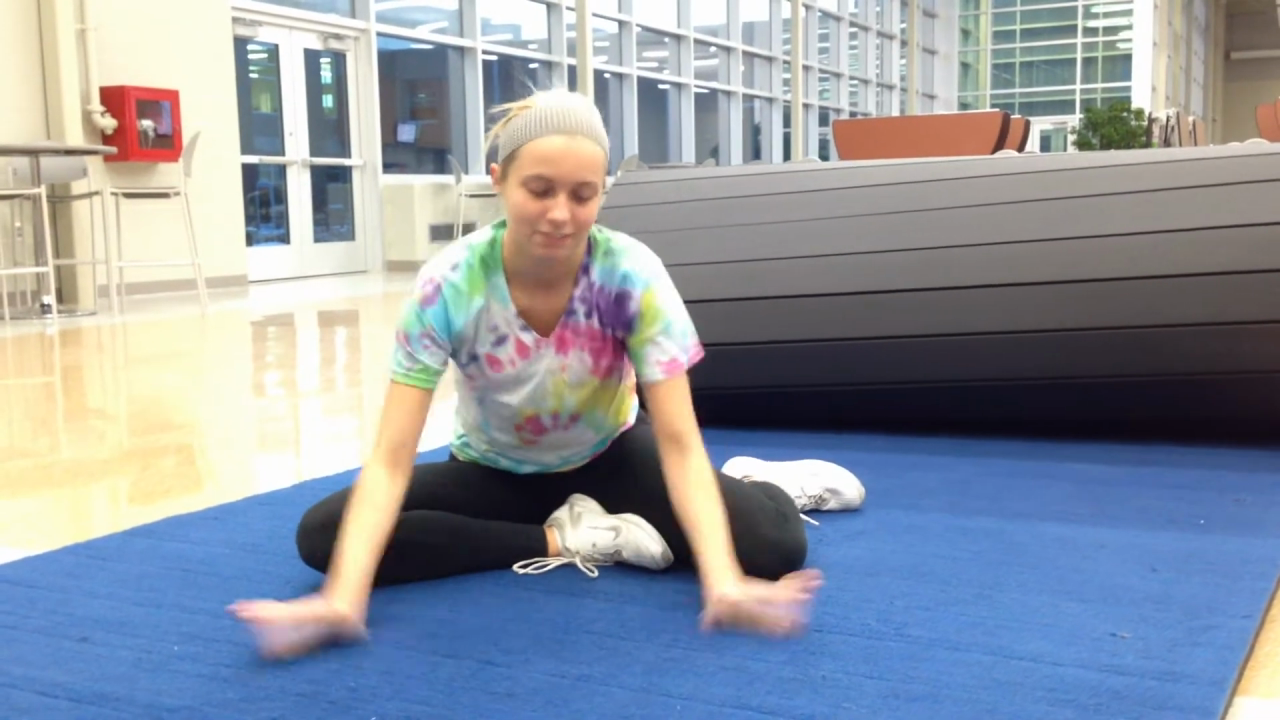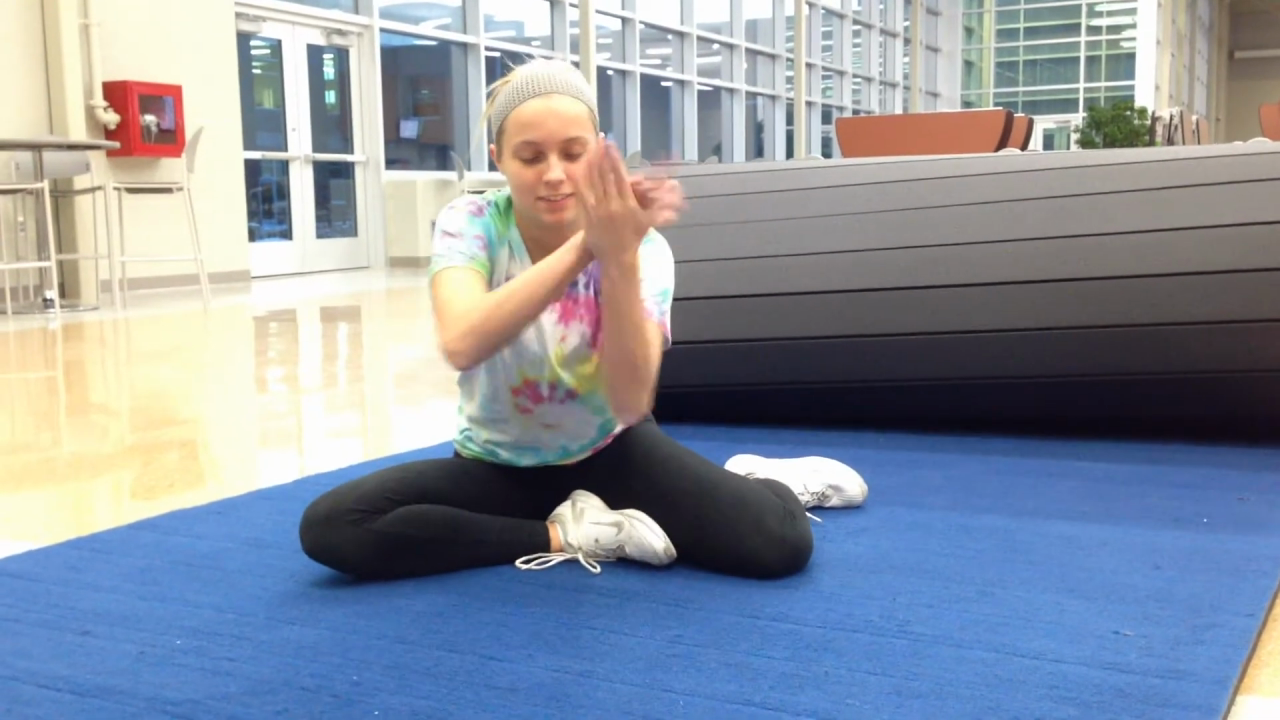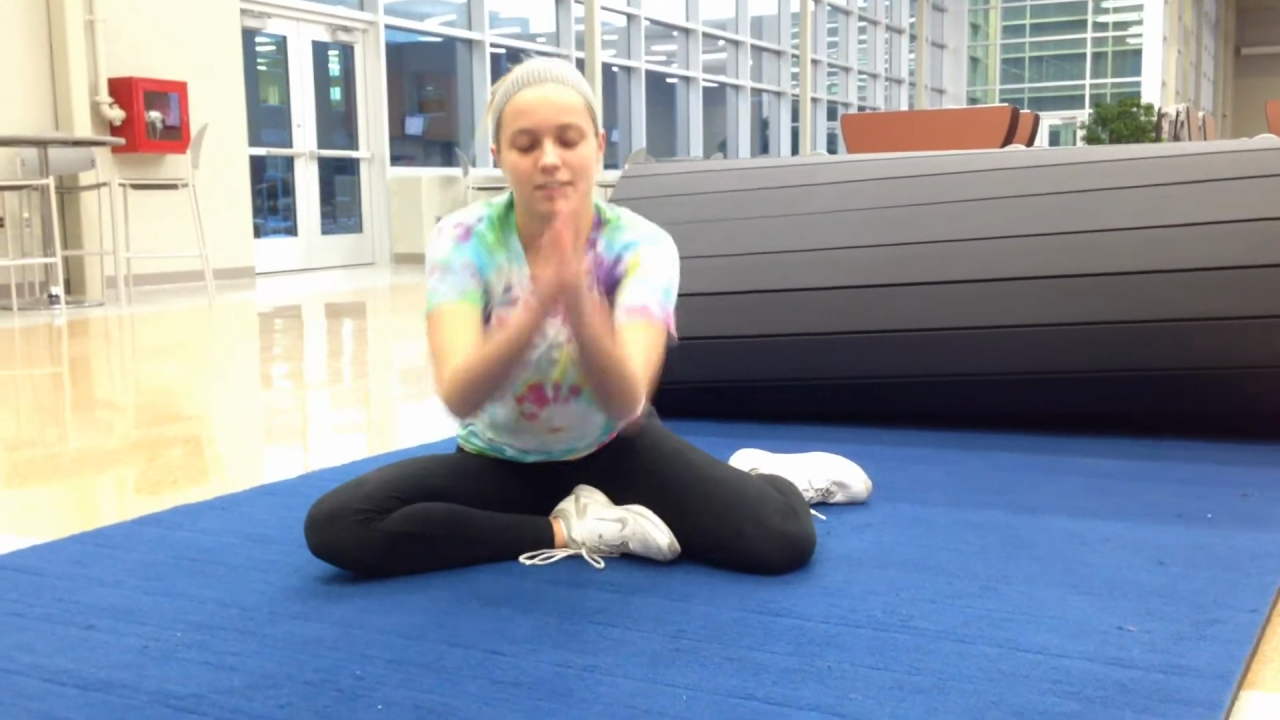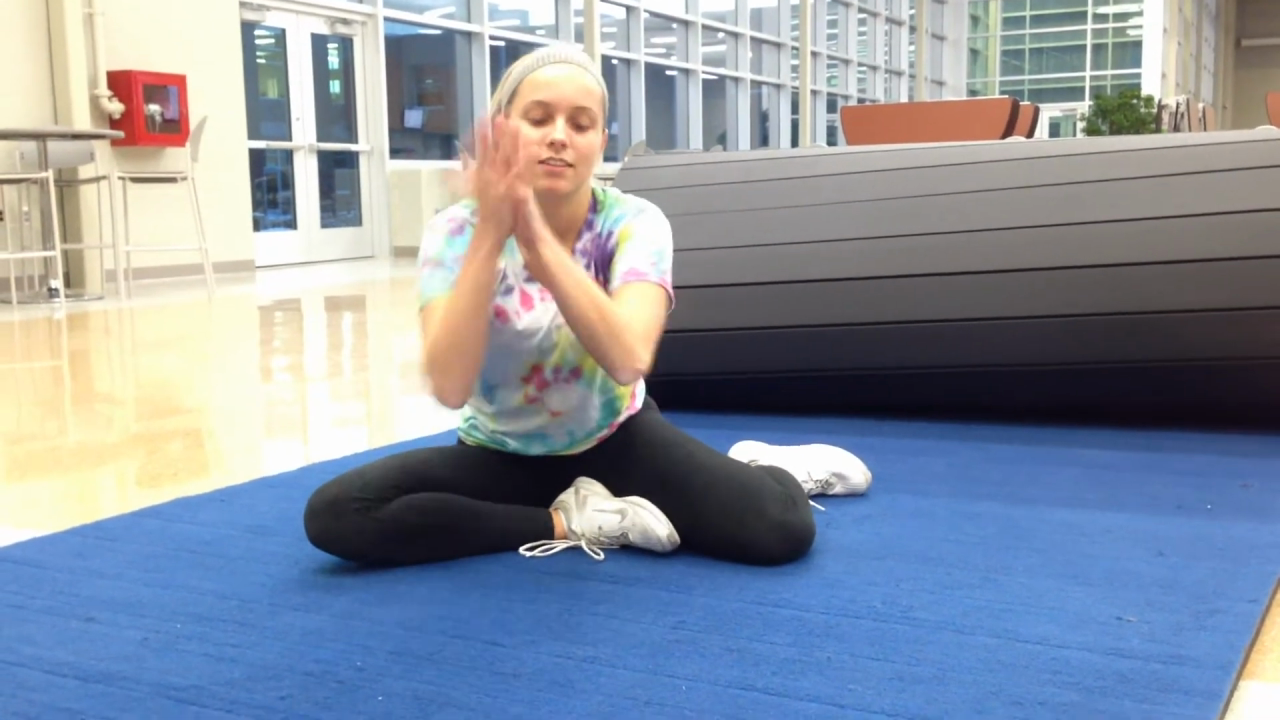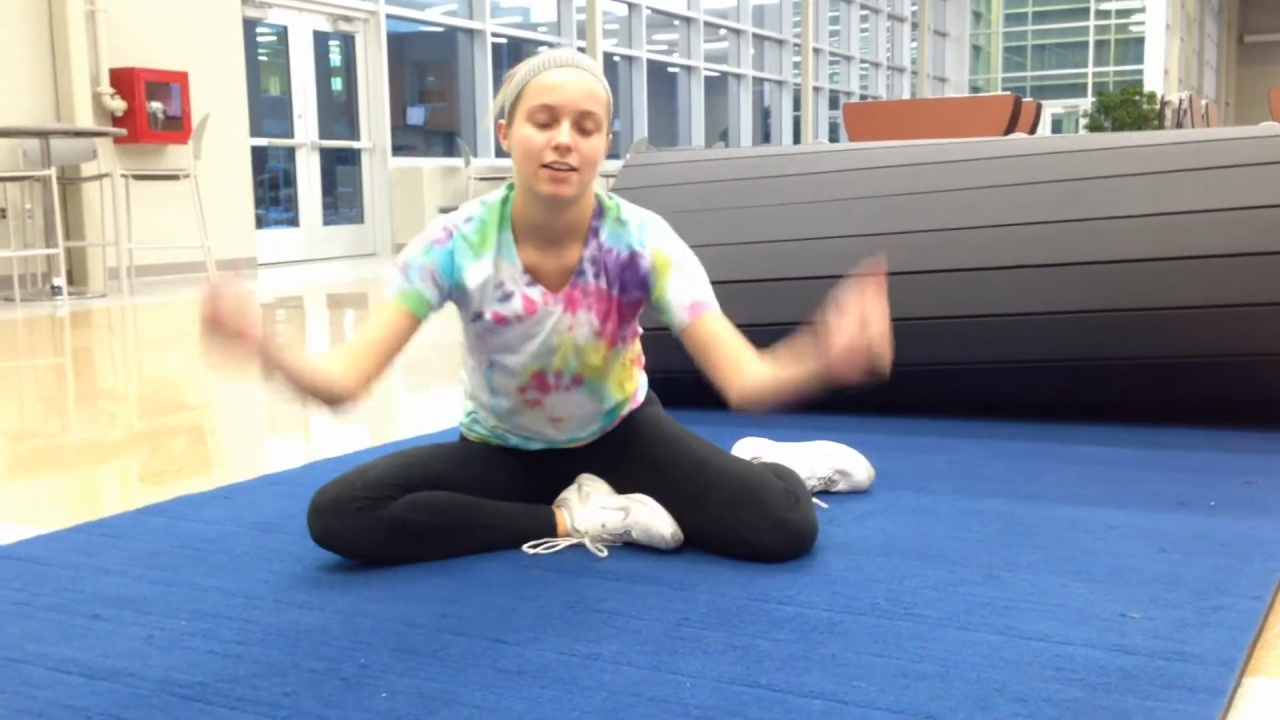
dt=0.5s
person 1, frame 1
left shoulder: (632, 274)
right shoulder: (448, 284)
left elbow: (680, 444)
right elbow: (390, 461)
left wrist: (723, 579)
right wrist: (342, 599)
left hip: (610, 459)
right hip: (490, 474)
left knee: (773, 544)
right knee: (320, 535)
right ankle: (566, 539)
person 1, frame 2
left shoulder: (640, 245)
right shoulder: (469, 225)
left elbow: (631, 401)
right elbow: (462, 345)
left wrist: (620, 261)
right wrist: (580, 246)
left hip: (611, 453)
right hip: (494, 465)
left knee: (781, 542)
right knee: (329, 528)
right ankle: (566, 536)
person 1, frame 3
left shoulder: (641, 245)
right shoulder: (463, 241)
left elbow: (625, 399)
right elbow: (458, 396)
left wrist: (578, 296)
right wrist: (541, 300)
left hip: (614, 451)
right hip: (498, 463)
left knee: (784, 536)
right knee: (334, 526)
left ankle: (759, 474)
right ankle: (572, 531)
person 1, frame 4
left shoulder: (635, 224)
right shoulder: (455, 233)
left elbow: (628, 359)
right elbow: (449, 387)
left wrist: (538, 229)
right wrist: (492, 234)
left hip: (614, 438)
right hip: (498, 455)
left knee: (782, 528)
right knee: (333, 516)
left ankle: (761, 464)
right ankle: (568, 524)
person 1, frame 5
left shoulder: (642, 241)
right shoulder: (456, 243)
left elbow: (742, 376)
right elbow: (347, 376)
left wrist: (821, 358)
right wrist: (267, 349)
left hip: (618, 435)
right hip: (501, 450)
left knee: (784, 522)
right knee: (337, 516)
right ankle: (575, 519)
